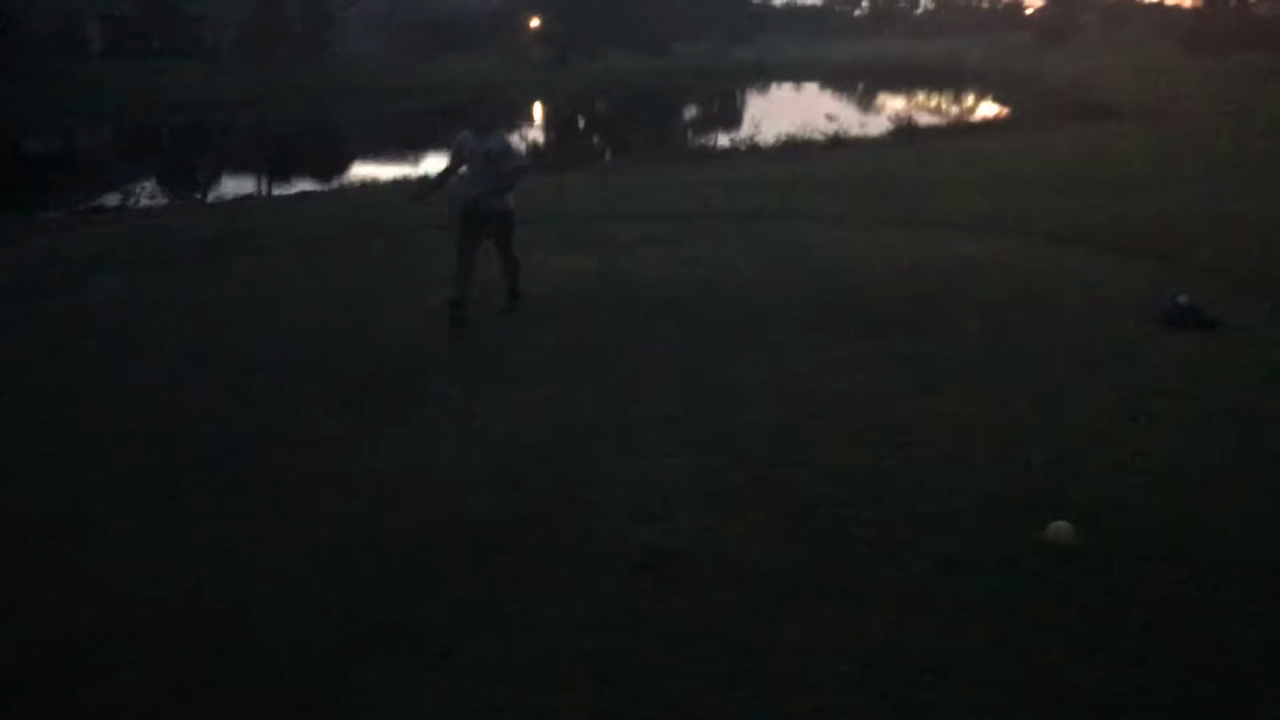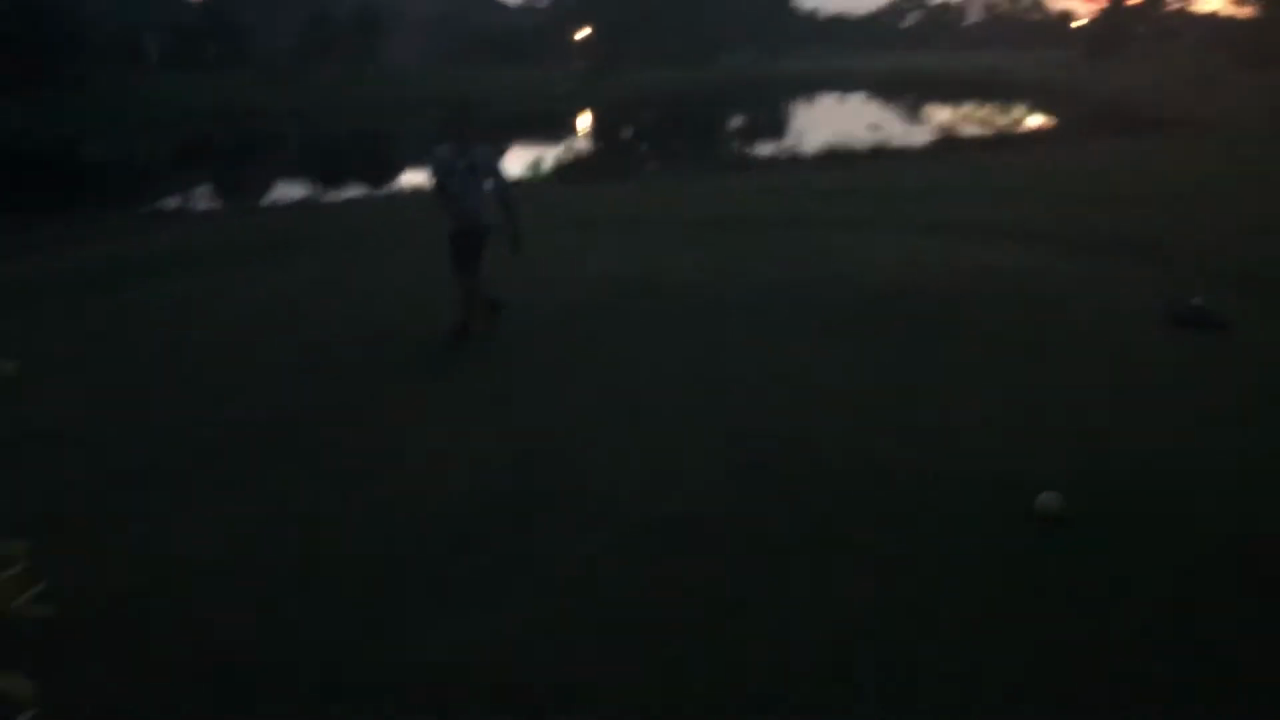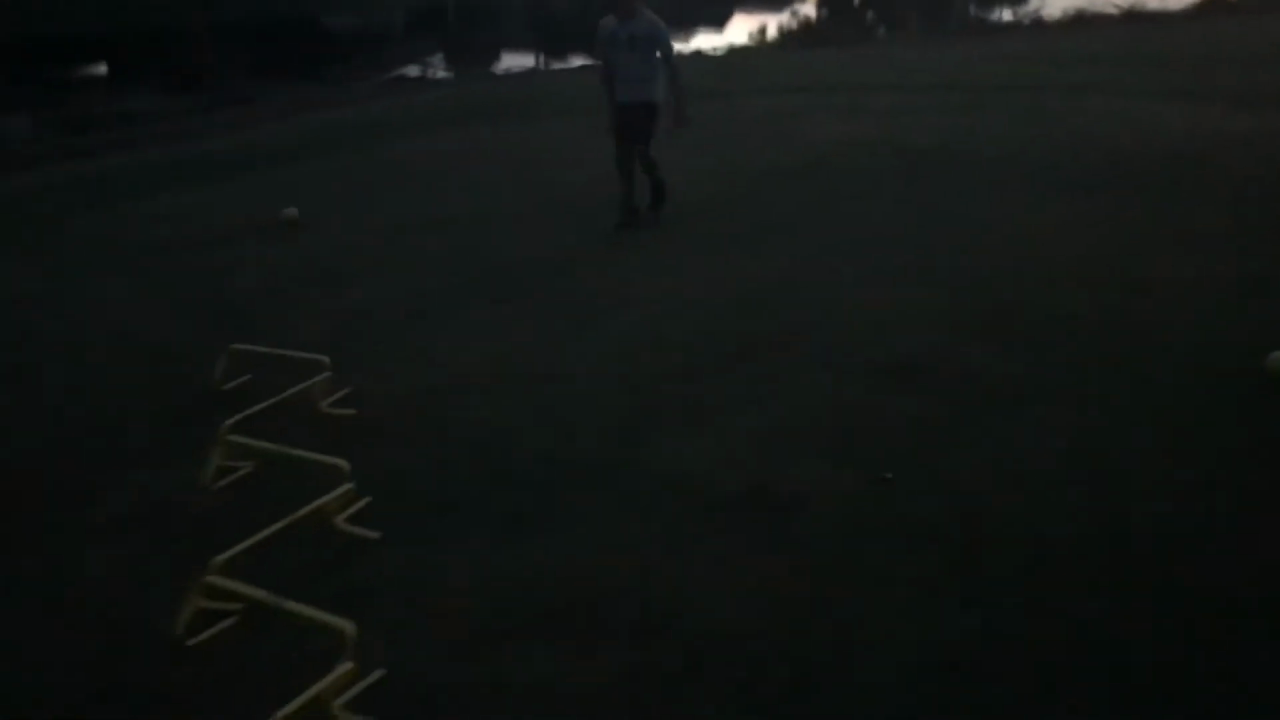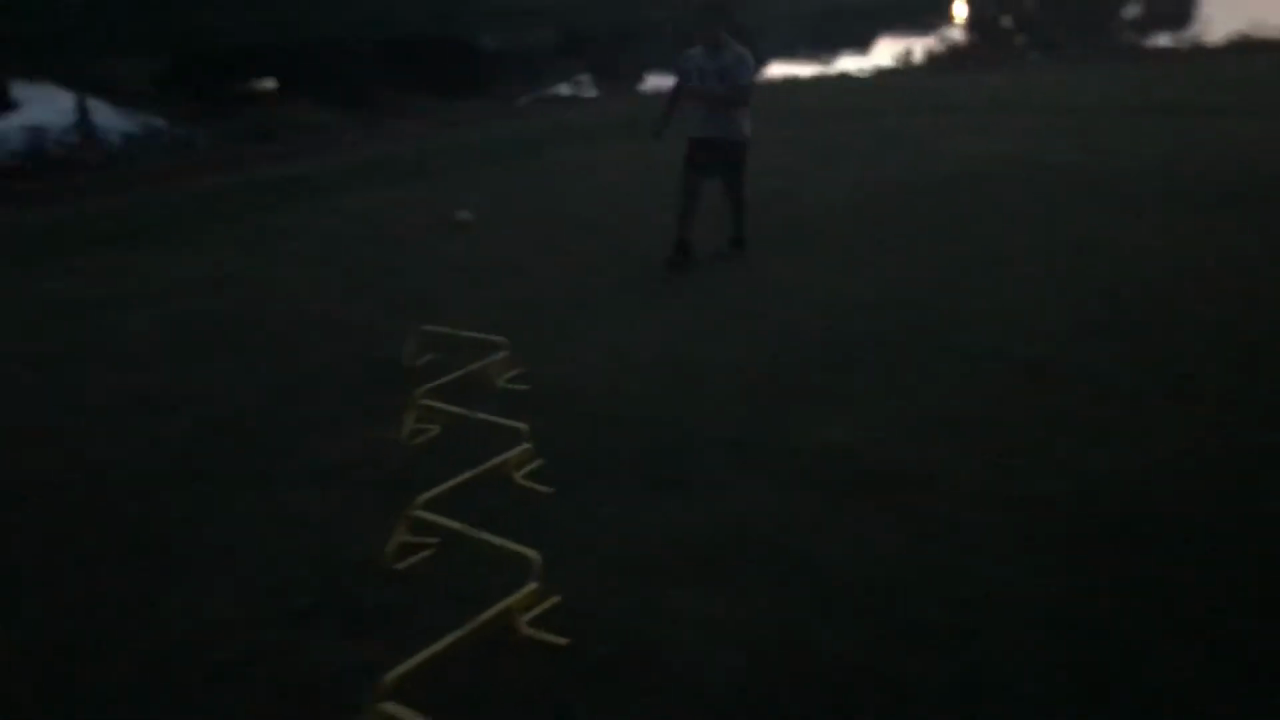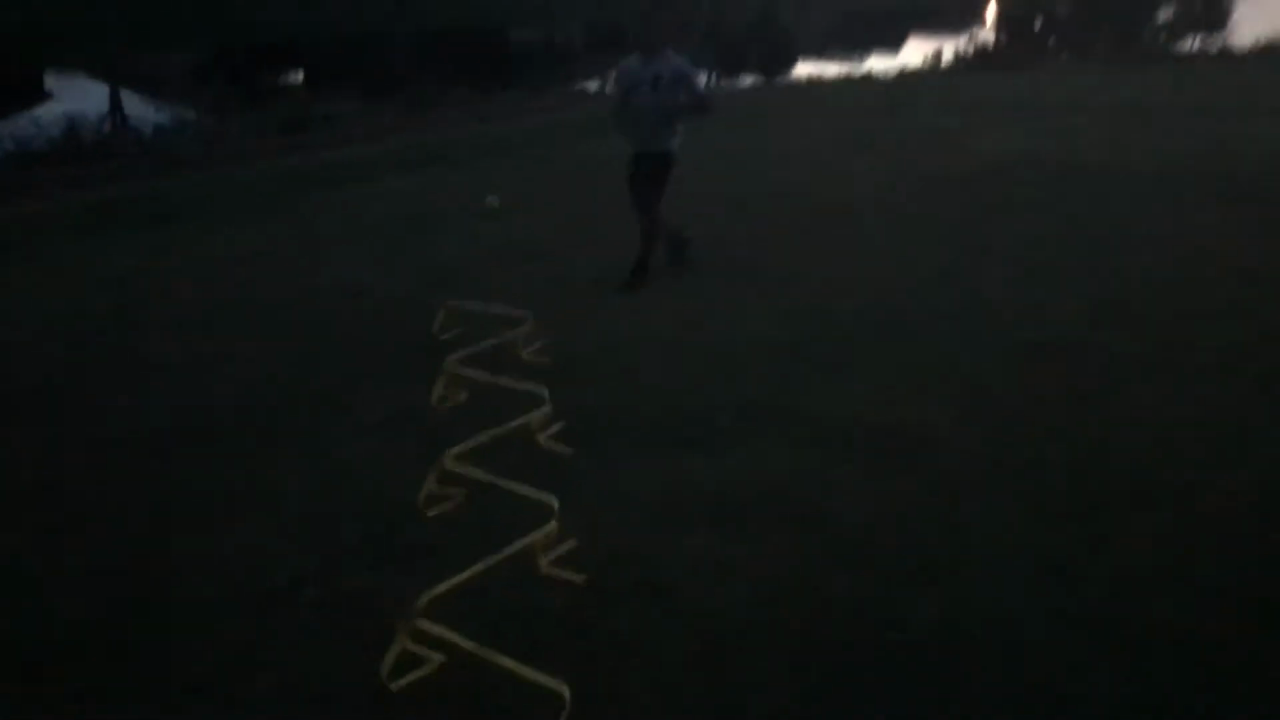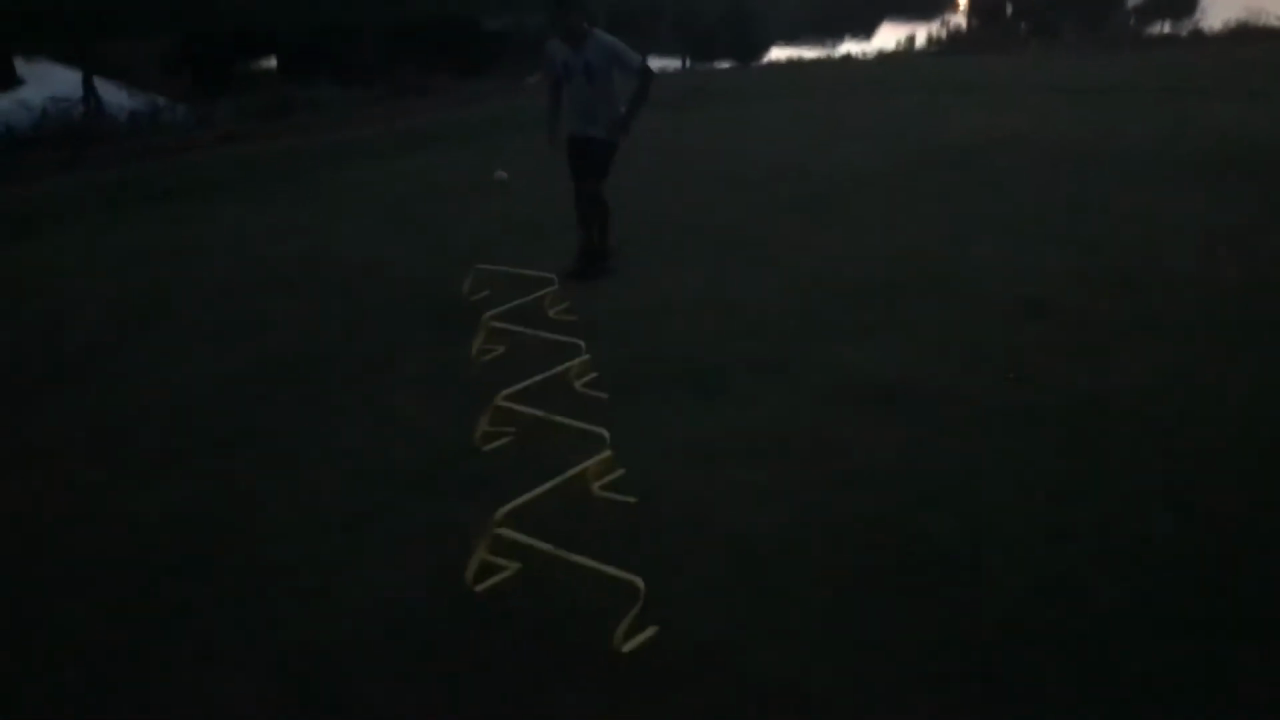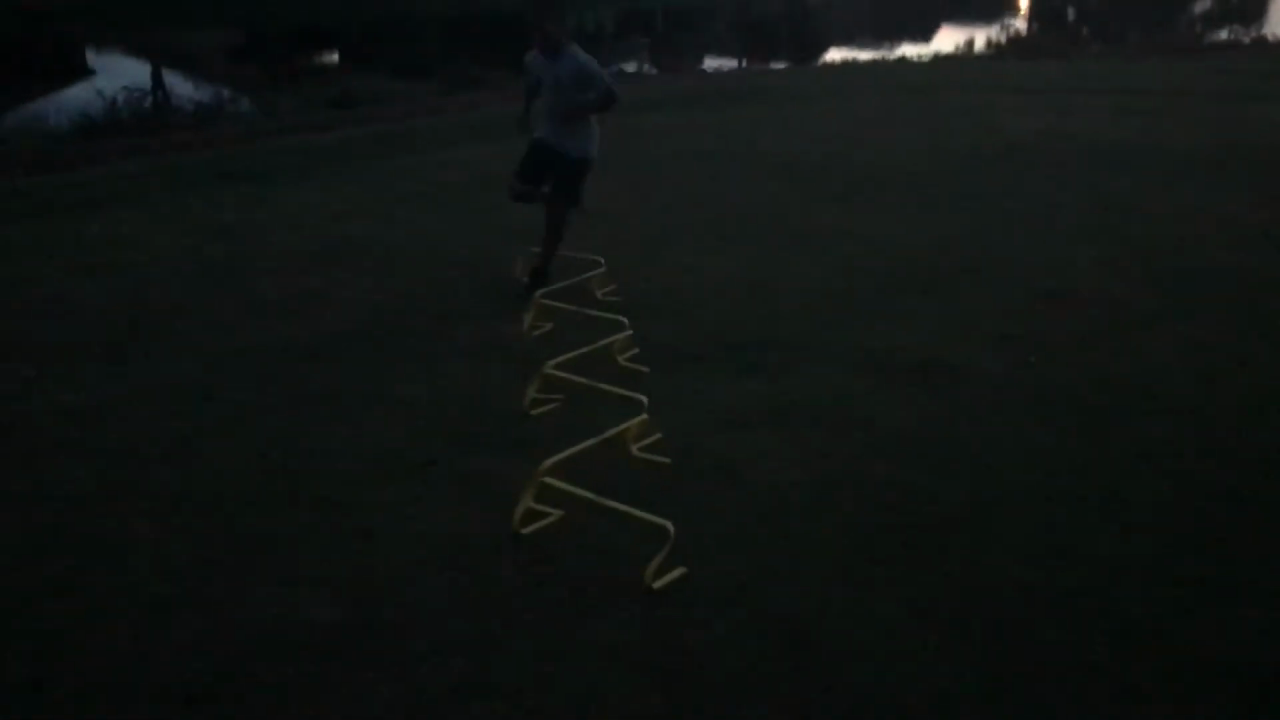
dt=0.7s
person 1, frame 1
left shoulder: (500, 143)
right shoulder: (464, 139)
left elbow: (511, 179)
right elbow: (452, 168)
left wrist: (483, 195)
right wrist: (430, 186)
left hip: (498, 208)
right hip: (470, 206)
left knee: (506, 252)
right knee: (464, 252)
left ankle: (514, 292)
right ankle: (459, 307)
person 1, frame 2
left shoulder: (484, 155)
right shoulder: (441, 154)
left elbow: (502, 192)
right elbow: (440, 189)
left wrist: (515, 229)
right wrist: (455, 212)
left hip: (477, 224)
right hip: (456, 224)
left knee: (469, 273)
right knee: (463, 273)
left ankle: (464, 325)
right ankle: (490, 305)
person 1, frame 3
left shoulder: (652, 25)
right shoulder: (606, 26)
left elbow: (670, 64)
right elbow: (607, 68)
left wrist: (679, 105)
right wrist: (611, 107)
left hip: (646, 98)
right hip: (620, 99)
left knee: (638, 151)
right knee: (622, 153)
left ankle: (657, 184)
right ankle: (629, 208)
person 1, frame 4
left shoulder: (741, 57)
right shoulder: (692, 57)
left elbow: (743, 98)
right elbow: (679, 90)
left wrist: (705, 96)
right wrist: (663, 120)
left hip: (733, 135)
right hip: (701, 133)
left knee: (734, 190)
right knee: (689, 188)
left ankle: (738, 236)
right ankle: (682, 248)
person 1, frame 5
left shoulder: (677, 67)
right shoulder: (627, 67)
left elbow: (702, 104)
right elbow: (618, 108)
left wrist: (673, 110)
right wrist: (631, 132)
left hip: (662, 146)
right hip: (638, 146)
left knee: (648, 204)
right knee: (642, 204)
left ankle: (643, 264)
right ankle: (676, 241)
person 1, frame 6
left shoulder: (607, 46)
right shoulder: (554, 49)
left elbow: (645, 75)
left wrist: (628, 117)
right wrist: (553, 122)
left hip: (605, 131)
right hip: (575, 130)
left knee: (589, 190)
right knee: (582, 191)
left ankle: (603, 250)
right ankle: (589, 252)
person 1, frame 7
left shoulder: (579, 62)
right shoulder: (532, 60)
left elbow: (610, 98)
left wrist: (577, 111)
right wrist: (527, 113)
left hip: (577, 145)
right hip: (546, 138)
left knee: (557, 211)
right knee: (517, 190)
left ankle: (542, 270)
right ankle: (550, 200)
